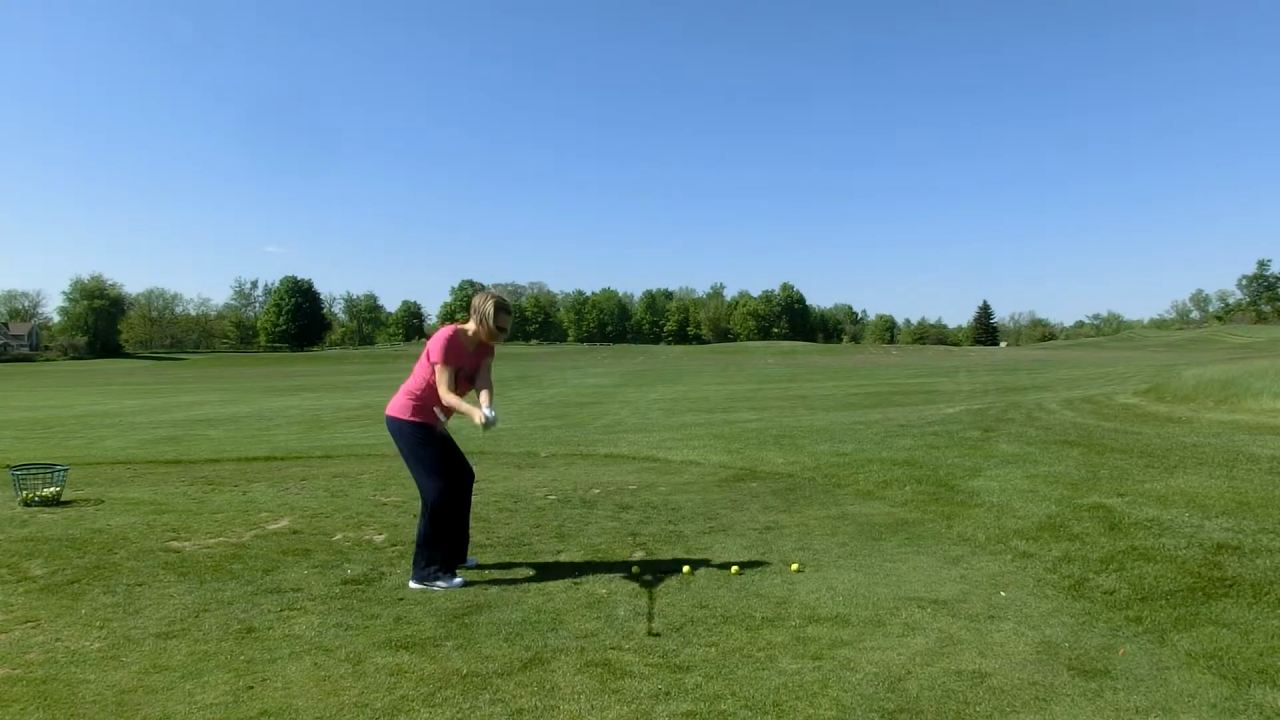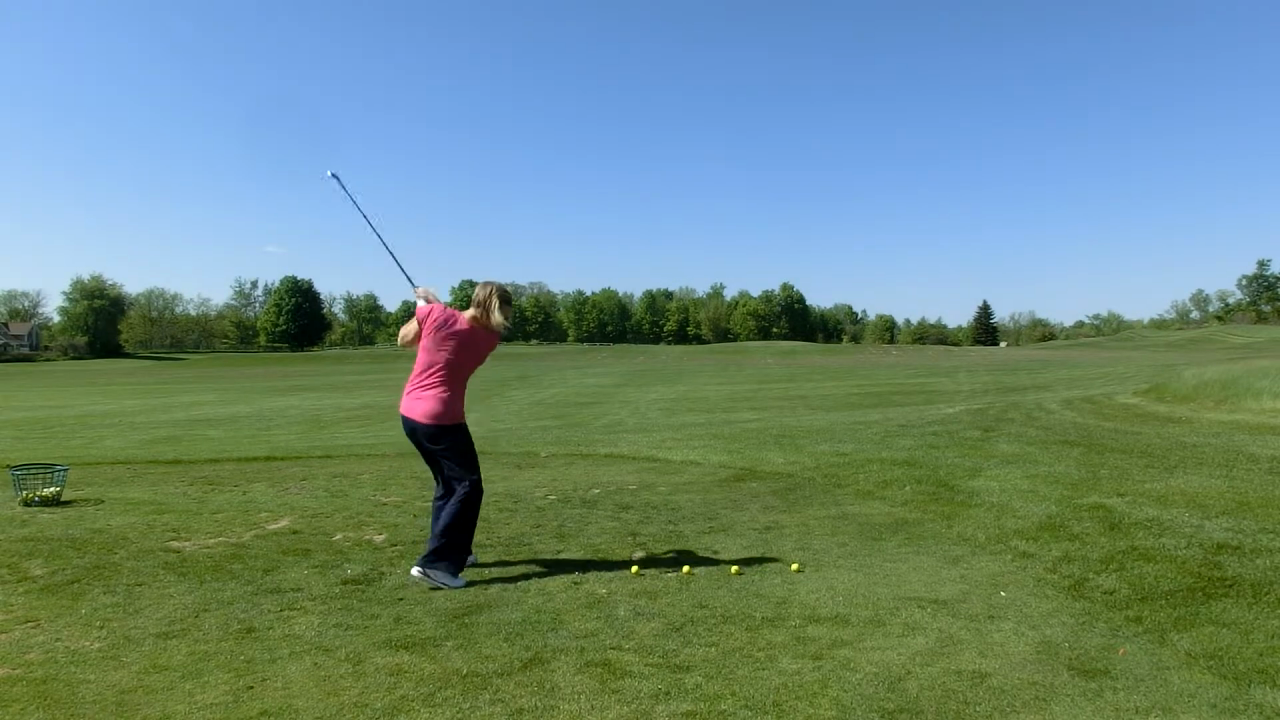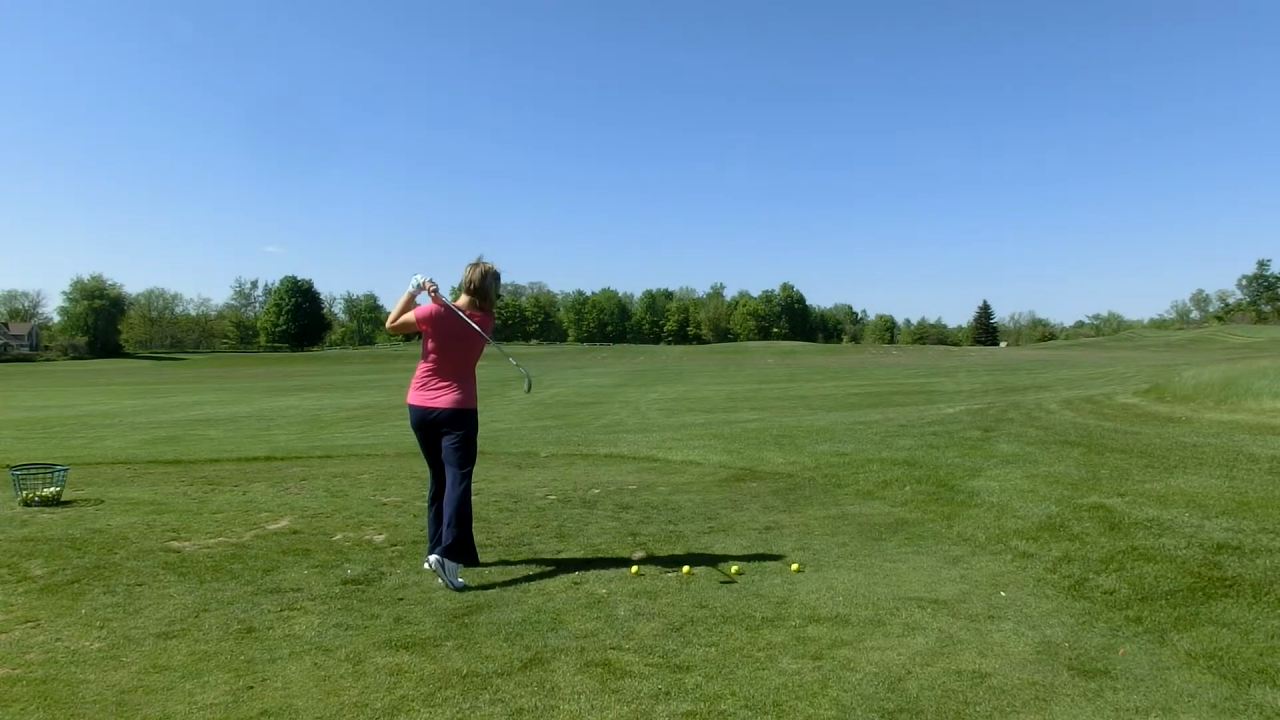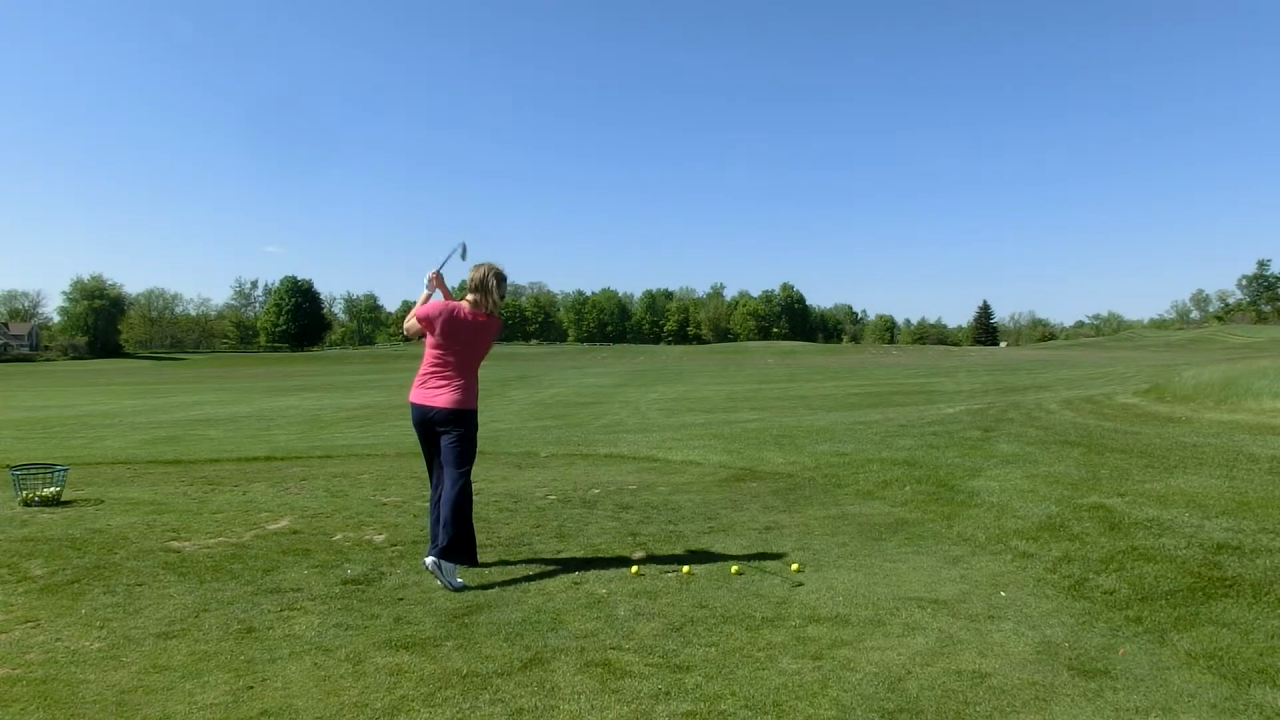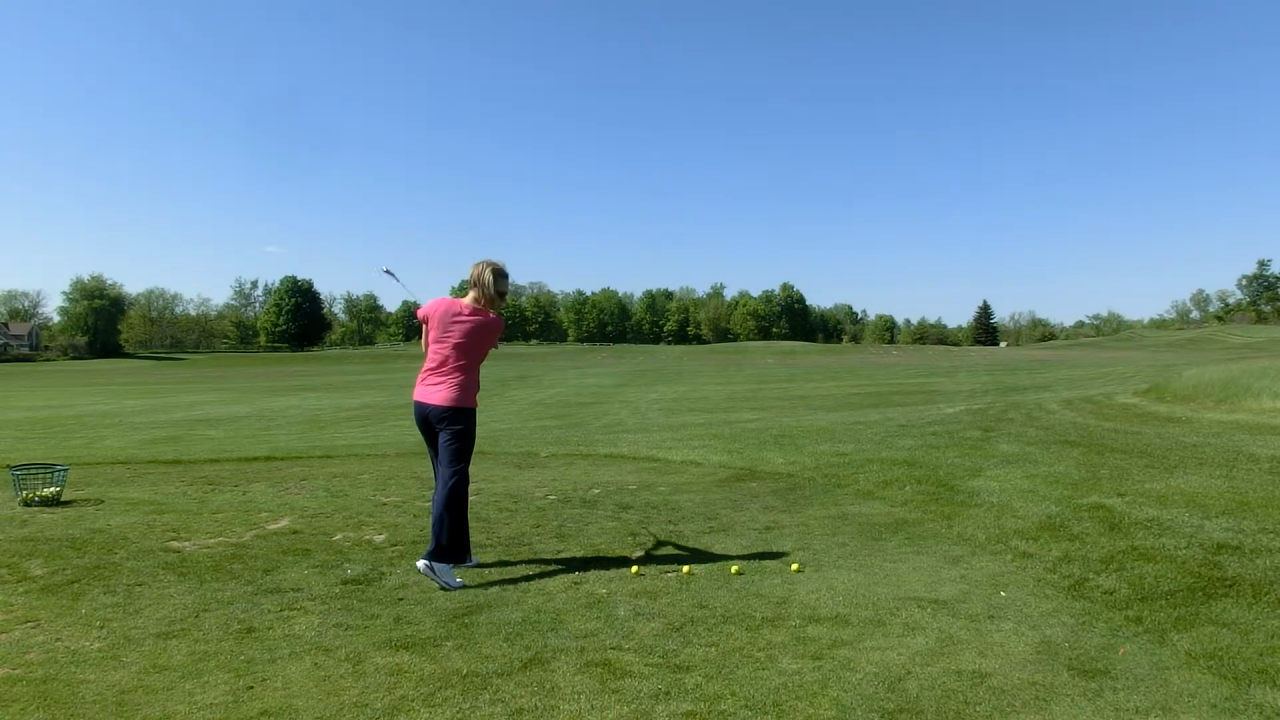
dt=0.3s
person 1, frame 1
left shoulder: (484, 348)
right shoulder: (447, 340)
left elbow: (483, 383)
right elbow: (446, 395)
left wrist: (486, 409)
right wrist: (473, 413)
left hip: (431, 422)
right hip: (407, 418)
left knee: (461, 479)
right knee: (439, 489)
left ankle: (452, 553)
right ankle: (427, 572)
person 1, frame 2
left shoulder: (433, 314)
right shoulder: (489, 339)
left elbow: (404, 339)
left wrist: (424, 302)
left hip: (409, 414)
right hip: (443, 420)
left knee: (448, 482)
right knee: (467, 488)
left ankle: (451, 551)
right ankle: (433, 563)
person 1, frame 3
left shoulder: (434, 313)
right shoulder: (485, 320)
left elbow: (392, 325)
left wrist: (414, 291)
right wrist: (436, 295)
left hip: (420, 407)
right hip: (458, 409)
left knee: (439, 479)
right knee: (458, 479)
left ankle: (438, 549)
right ankle: (447, 553)
person 1, frame 4
left shoulder: (437, 309)
right shoulder: (492, 324)
left elbow: (409, 330)
left wrist: (430, 292)
right wrist: (444, 291)
left hip: (421, 405)
right hip: (457, 409)
left knee: (441, 478)
right knee: (456, 479)
left ankle: (444, 549)
right ankle: (443, 554)
person 1, frame 5
left shoulder: (436, 307)
right shoulder: (493, 323)
left hip: (423, 402)
right hip: (455, 406)
left knee: (446, 476)
right knee: (452, 478)
left ankle: (453, 550)
right ankle: (436, 557)
